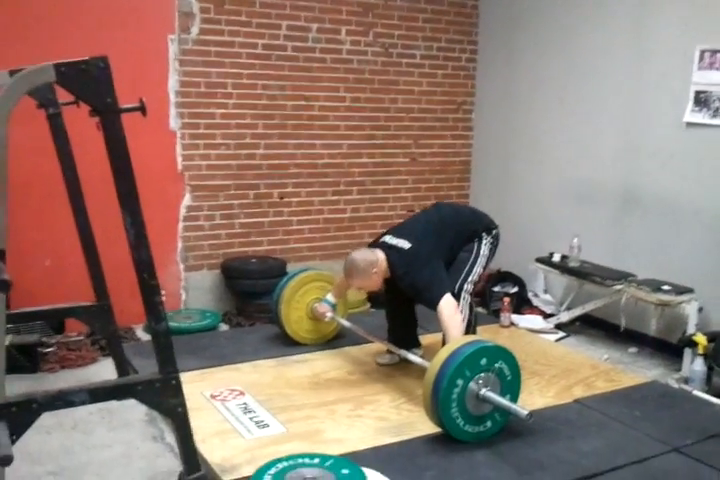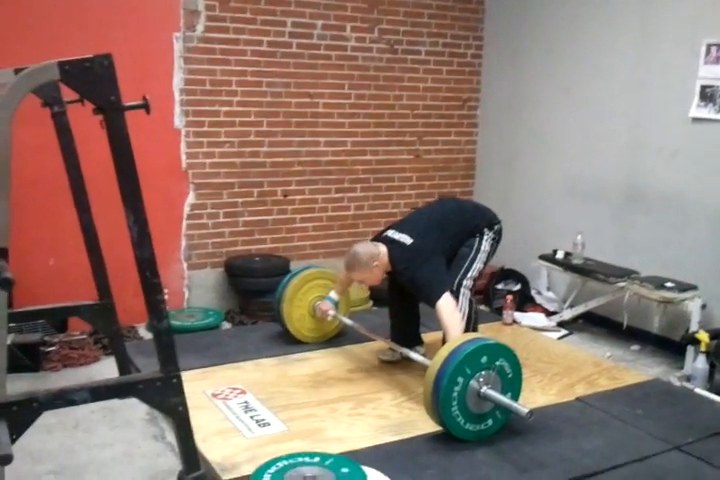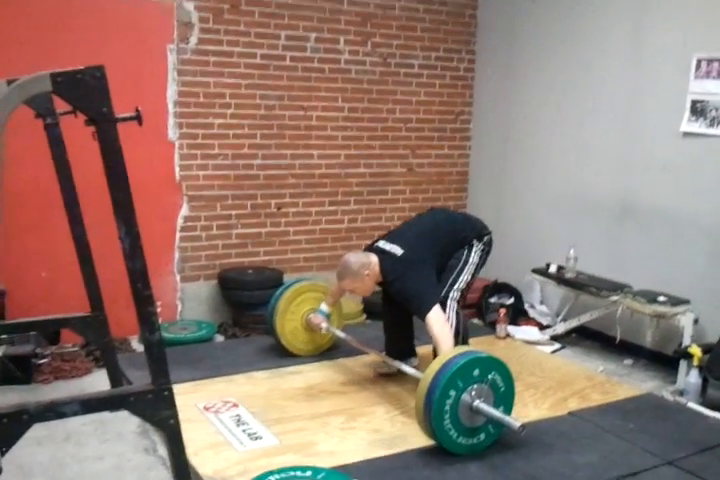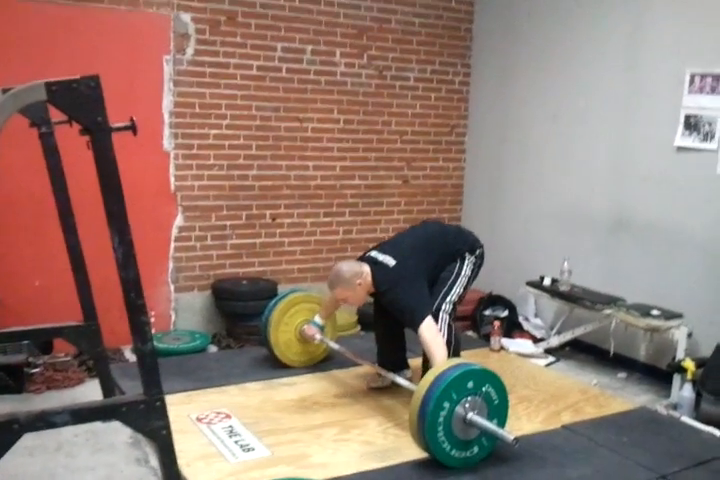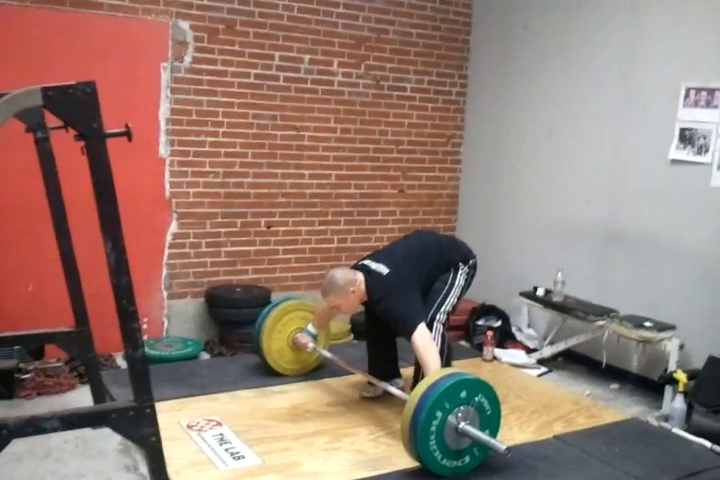
dt=0.1s
person 1, frame 1
left shoulder: (412, 268)
right shoulder: (375, 254)
left elbow: (448, 307)
right elbow: (350, 274)
right wrist: (329, 301)
left hip: (478, 234)
right hip: (443, 225)
left knee: (458, 292)
right knee: (394, 288)
right ankle: (405, 346)
person 1, frame 2
left shoulder: (413, 263)
right shoulder: (377, 248)
left elbow: (446, 306)
right elbow: (352, 269)
right wrist: (332, 298)
left hip: (481, 228)
right hip: (447, 224)
left knee: (458, 288)
right knee: (399, 284)
right ankle: (408, 343)
person 1, frame 3
left shoulder: (404, 274)
right shoulder: (369, 258)
left elbow: (436, 318)
right elbow: (343, 281)
right wrist: (323, 311)
left hip: (471, 240)
right hip: (437, 233)
left knee: (446, 299)
right knee: (393, 296)
right ankle: (402, 356)
person 1, frame 4
left shoulder: (396, 284)
right shoulder: (361, 269)
left elbow: (428, 331)
right elbow: (335, 296)
right wrist: (317, 323)
left hip: (463, 252)
right hip: (430, 246)
left knee: (438, 312)
right knee: (386, 307)
right ankle: (395, 368)
person 1, frame 5
left shoulder: (389, 293)
right shoulder: (354, 278)
left elbow: (421, 338)
right elbow: (328, 306)
right wrist: (310, 332)
left hip: (456, 262)
right hip: (422, 256)
left knee: (431, 321)
right knee: (376, 316)
right ankle: (387, 377)
